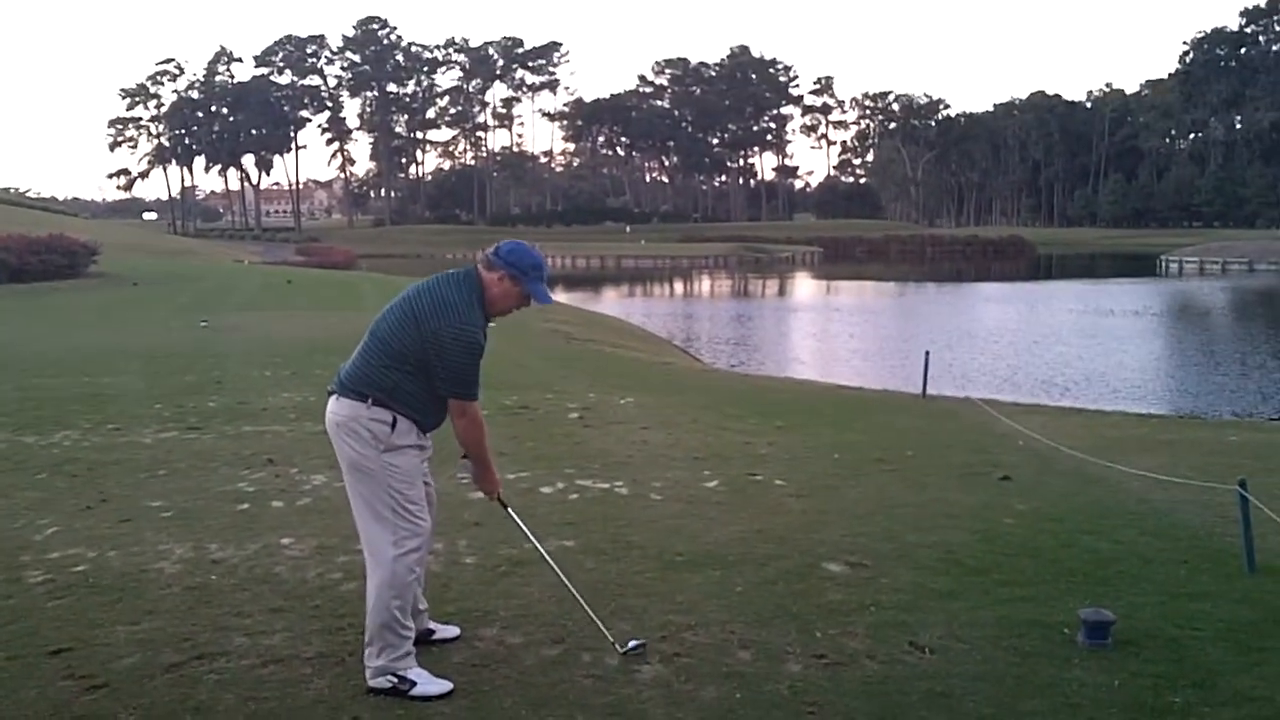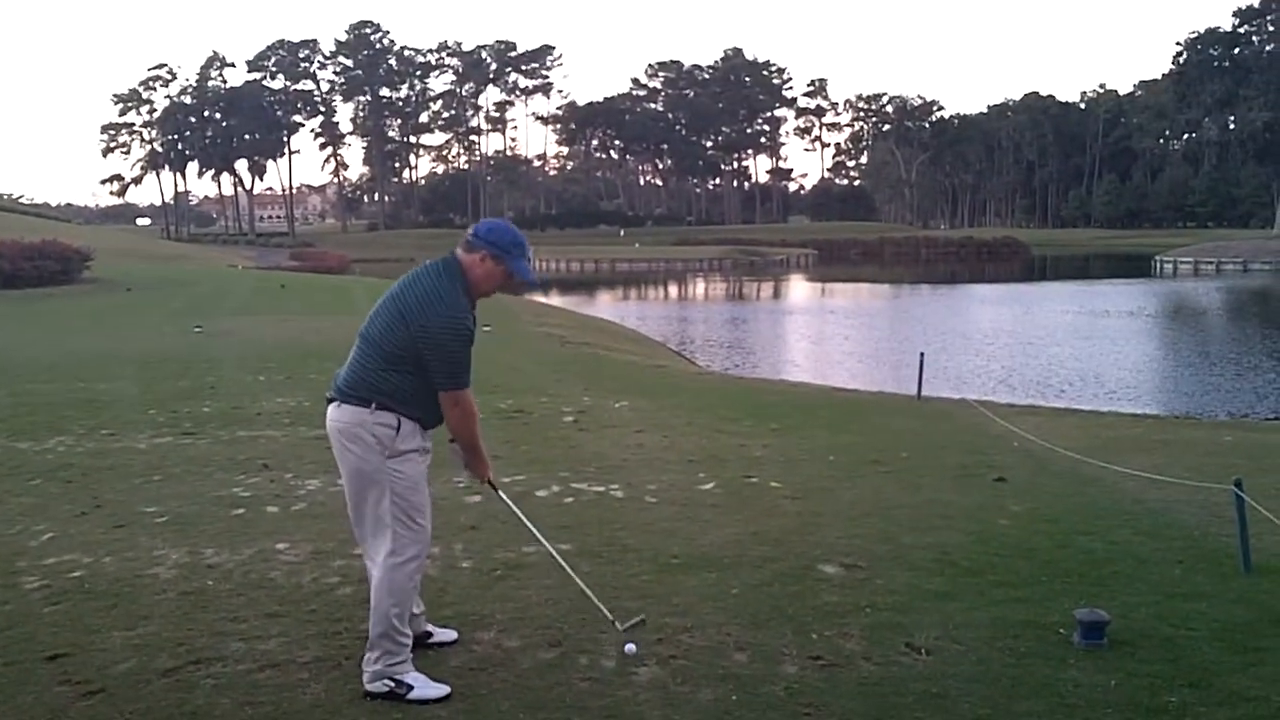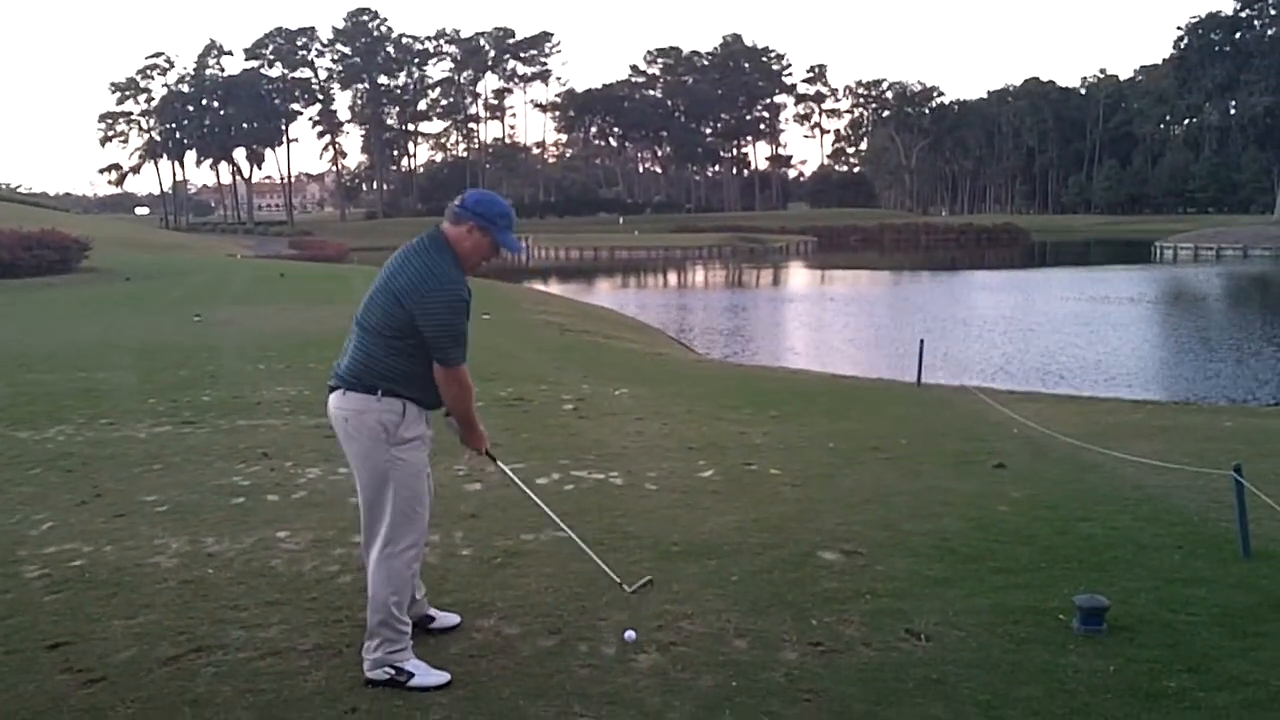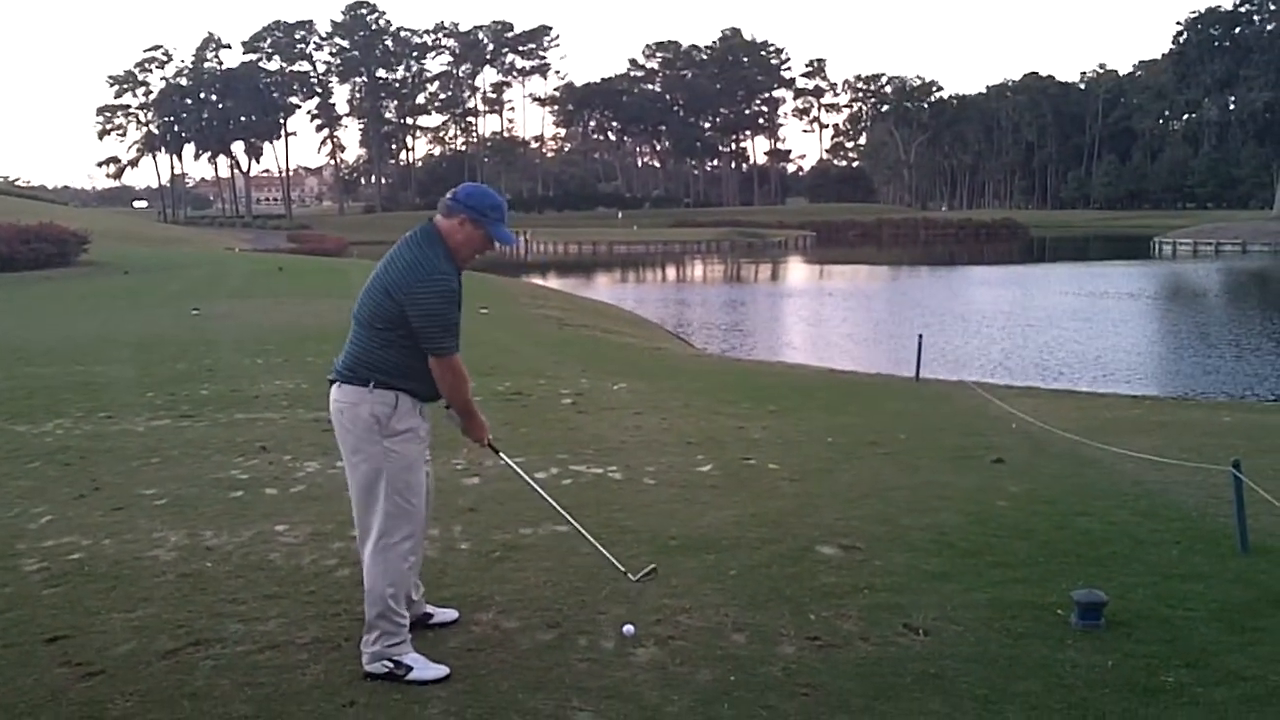
dt=0.2s
person 1, frame 1
left shoulder: (454, 289)
right shoulder: (460, 320)
right elbow: (464, 412)
left wrist: (477, 459)
right wrist: (485, 471)
left hip: (381, 415)
right hip: (373, 421)
left knee: (416, 519)
right knee: (400, 538)
left ankle: (412, 621)
right ankle: (389, 666)
person 1, frame 2
left shoulder: (437, 277)
right shoulder: (448, 309)
right elbow: (455, 401)
left wrist: (467, 446)
right wrist: (476, 456)
left hip: (368, 415)
right hip: (376, 425)
left knee: (402, 534)
right knee: (402, 542)
left ankle: (409, 624)
right ankle: (386, 671)
person 1, frame 3
left shoulder: (423, 254)
right shoulder: (443, 283)
right elbow: (450, 374)
left wrist: (461, 419)
right wrist: (471, 428)
left hip: (363, 399)
right hip: (382, 411)
left knee: (403, 520)
right knee: (398, 530)
left ankle: (410, 609)
right ankle: (386, 658)
person 1, frame 4
left shoulder: (422, 248)
right shoulder: (431, 274)
left elbow: (437, 354)
right elbow: (445, 365)
left wrist: (461, 408)
right wrist: (471, 418)
left hip: (381, 398)
right hip: (378, 405)
left knee: (406, 513)
right knee: (394, 525)
left ankle: (407, 607)
right ankle: (385, 651)
